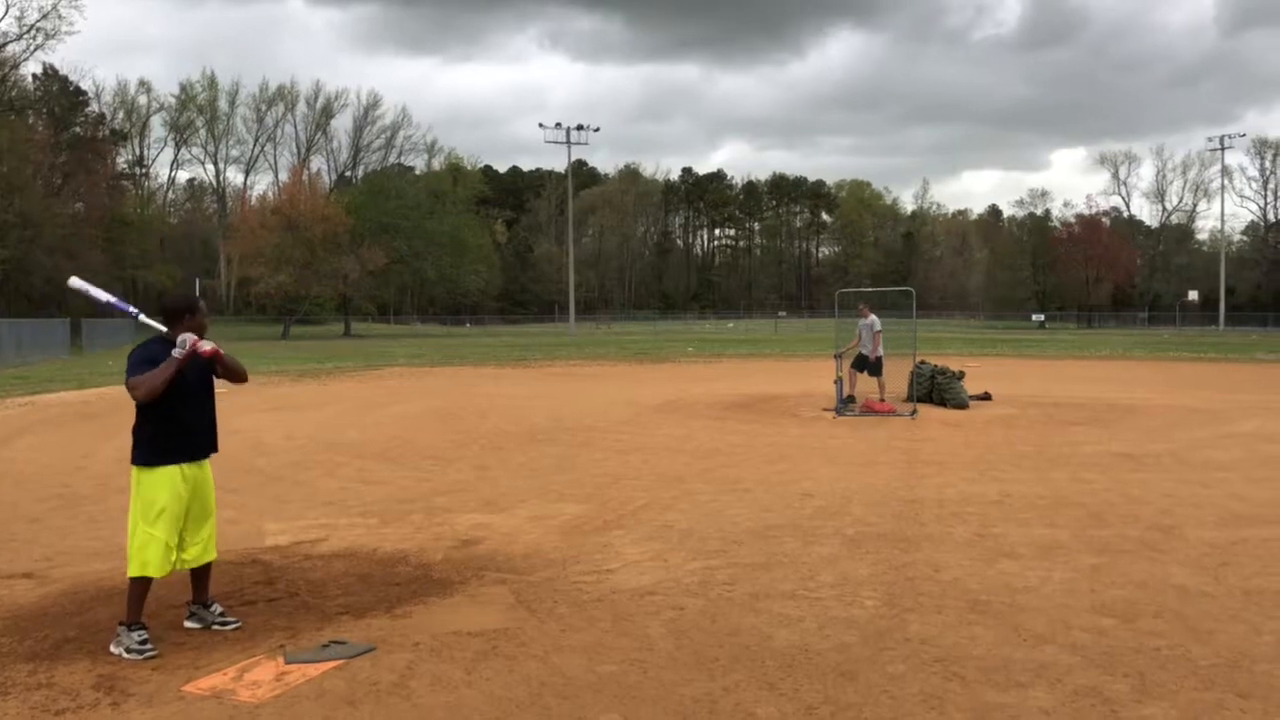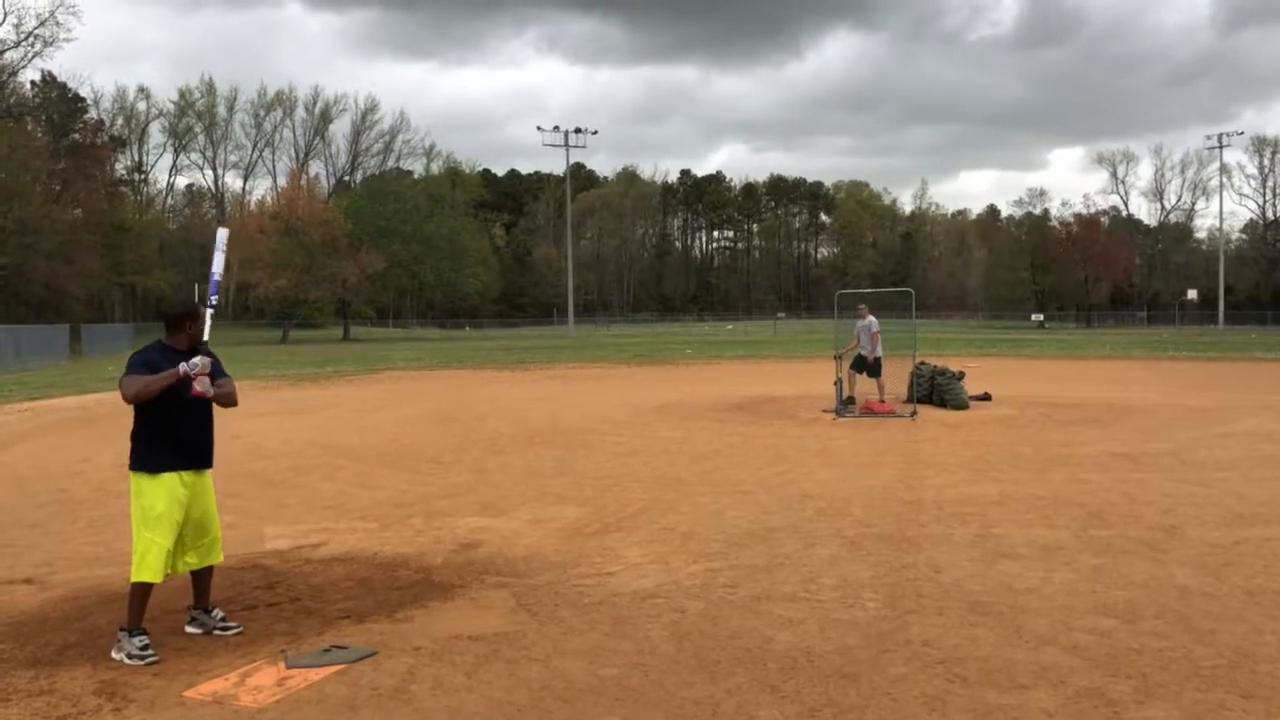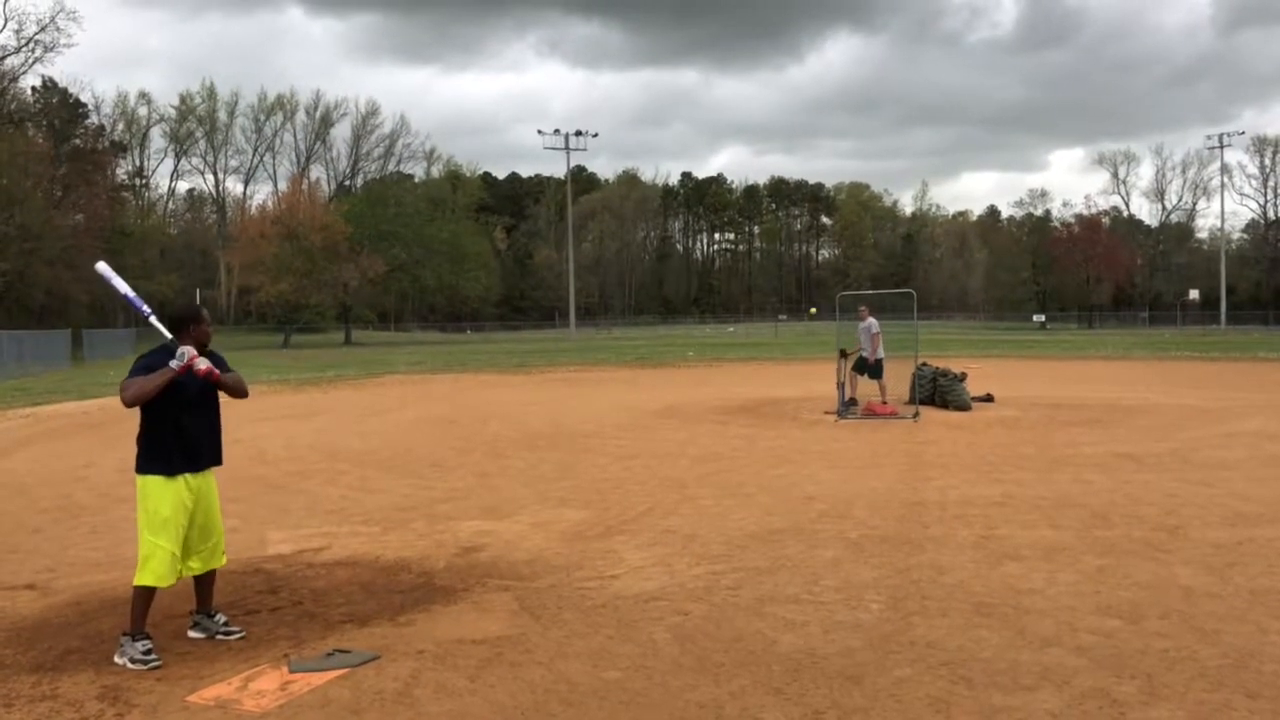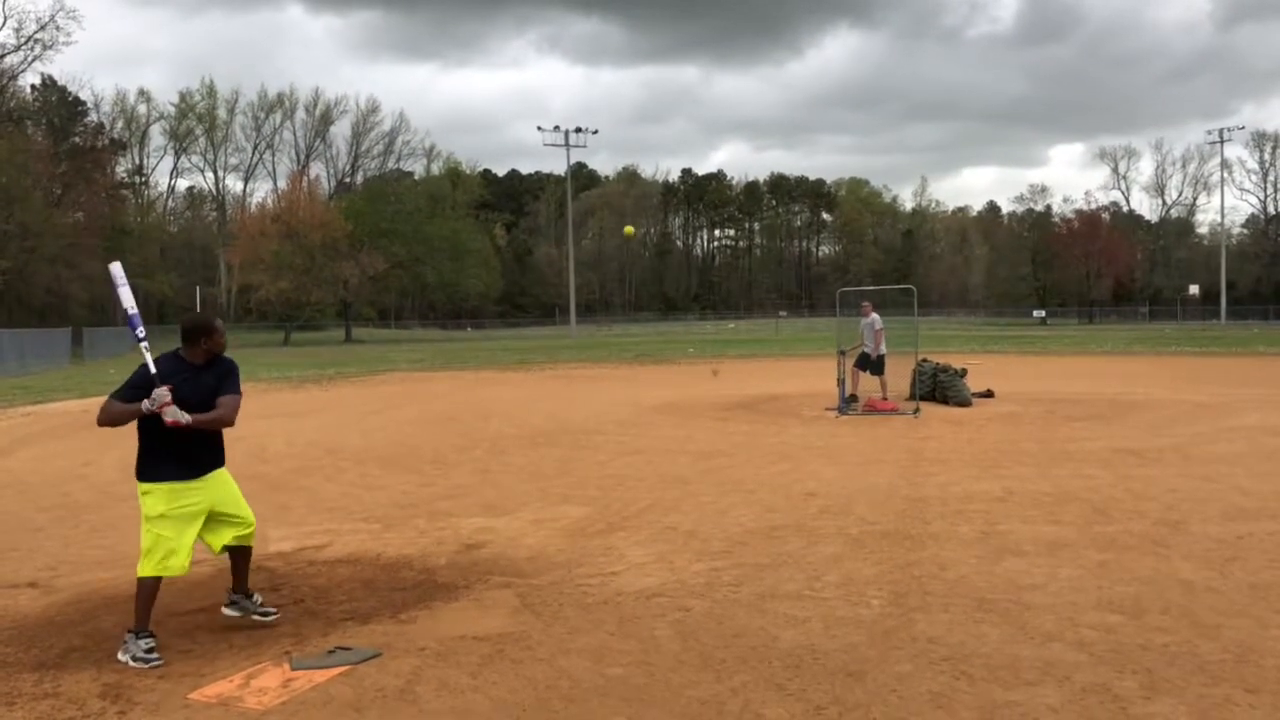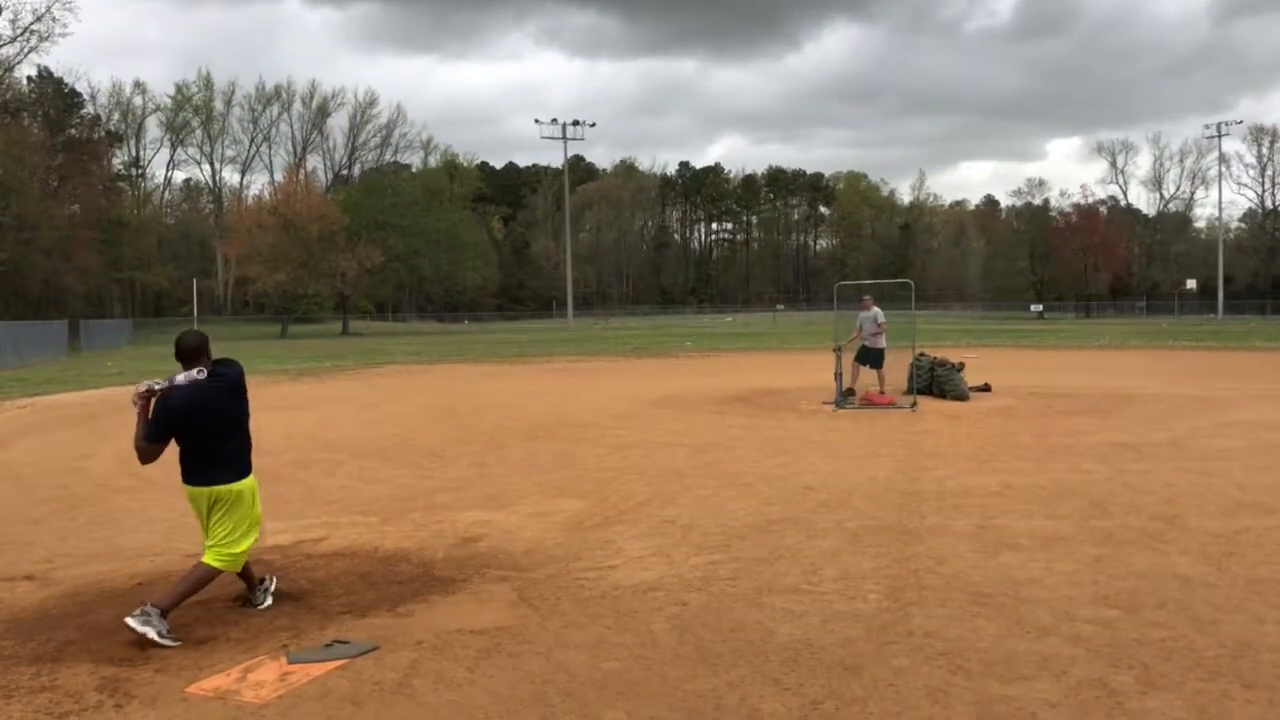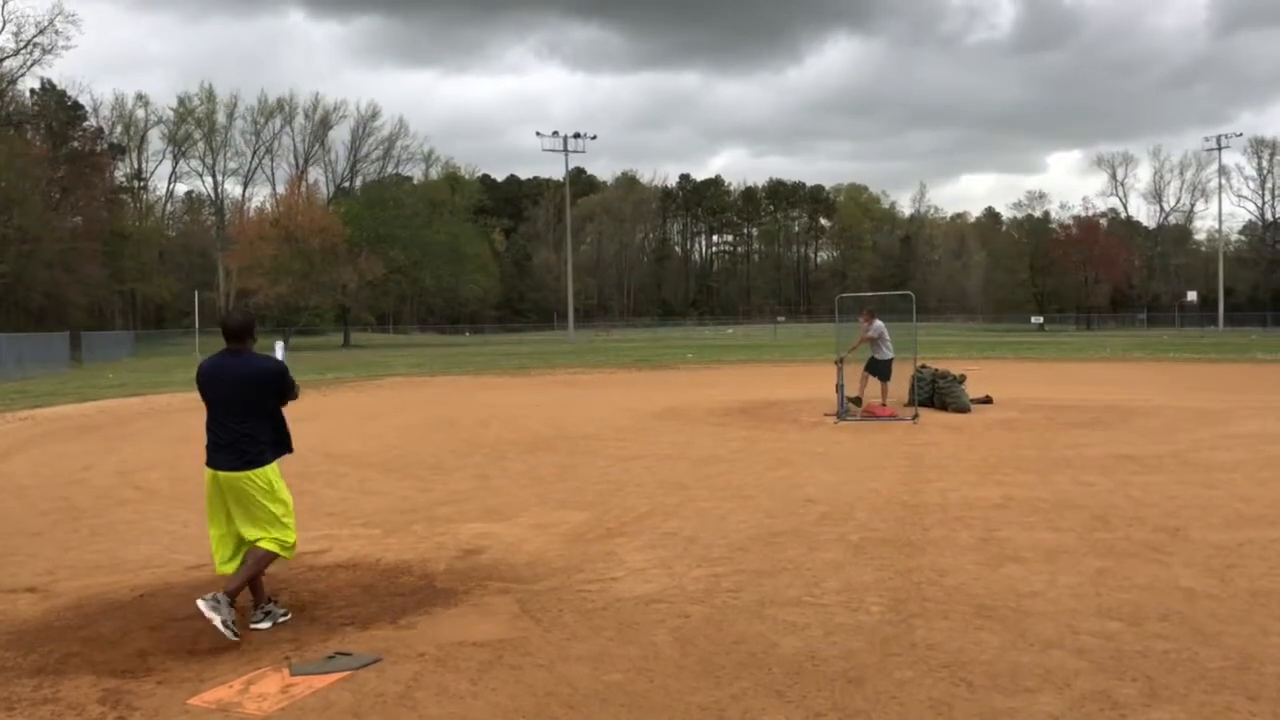
dt=0.7s
person 1, frame 1
left shoulder: (203, 351)
right shoulder: (146, 353)
left elbow: (240, 376)
right elbow: (141, 393)
left wrist: (217, 354)
right wrist: (176, 355)
left hip: (197, 460)
right hip: (157, 464)
left knee: (201, 537)
right knee: (151, 546)
left ankle: (200, 608)
right ankle: (129, 629)
person 1, frame 2
left shoulder: (204, 358)
right shoulder: (147, 358)
left elbow: (231, 396)
right elbow: (130, 393)
left wrist: (210, 390)
right wrist: (182, 371)
left hip: (198, 467)
right hip: (156, 471)
left knee: (205, 540)
right knee: (152, 553)
left ankle: (201, 613)
right ankle: (130, 635)
person 1, frame 3
left shoulder: (210, 359)
right shoulder: (152, 362)
left elbow: (241, 389)
right elbow: (129, 396)
left wrist: (213, 374)
right wrist: (175, 367)
left hip: (201, 471)
right hip: (161, 475)
left knee: (207, 547)
right knee: (157, 557)
left ankle: (204, 617)
right ankle: (132, 639)
person 1, frame 4
left shoulder: (225, 368)
right shoulder: (153, 372)
left elbow: (228, 414)
right elbow: (105, 416)
left wrist: (187, 419)
right wrist: (146, 406)
left hip: (210, 471)
right hip: (164, 480)
left knee: (242, 524)
right knee: (158, 555)
left ankle: (240, 597)
right ankle: (137, 637)
person 1, frame 5
left shoulder: (172, 402)
right shoulder: (233, 372)
left elbow: (145, 454)
left wrist: (142, 409)
left hip: (196, 484)
right hip: (236, 480)
left knee: (226, 540)
right knee: (220, 554)
left ankle: (255, 587)
right ankle: (154, 612)
person 1, frame 6
left shoulder: (206, 369)
right shoulder: (269, 368)
right elbow: (292, 395)
right wrist: (272, 395)
left hip: (218, 467)
right hip: (255, 467)
left knee: (238, 538)
right knee: (277, 535)
left ankle: (262, 606)
right ankle: (223, 598)
